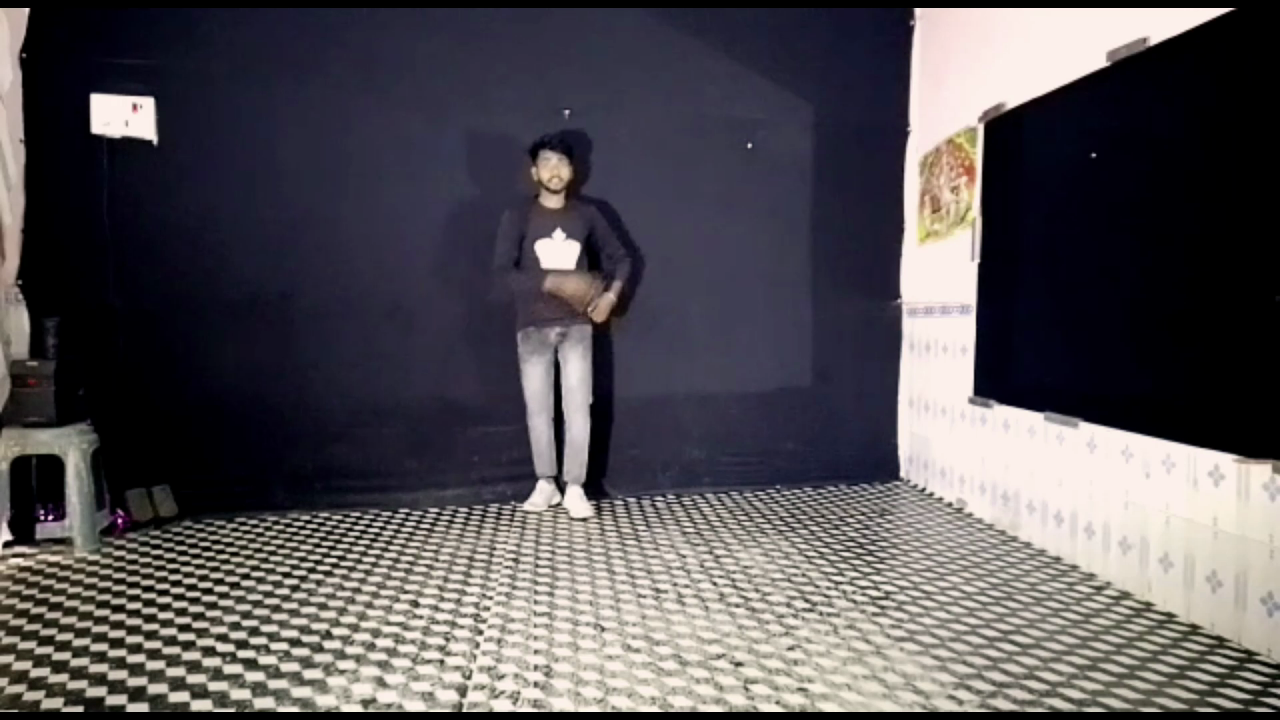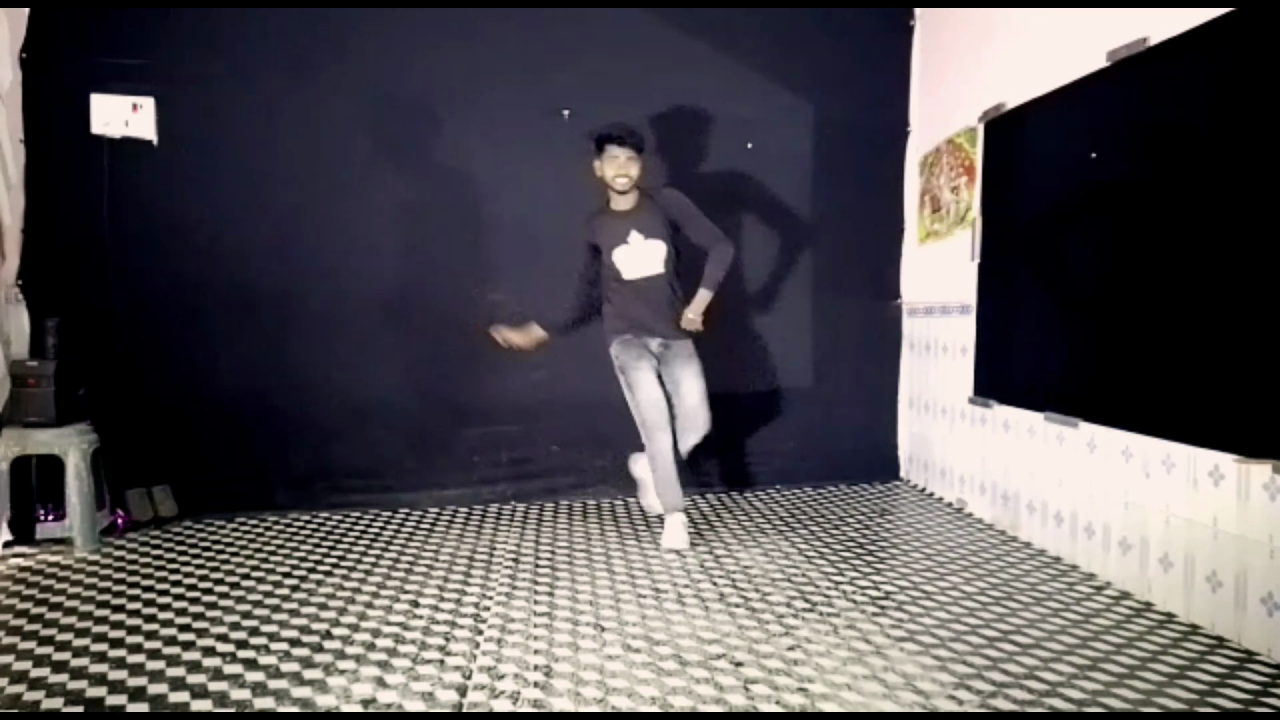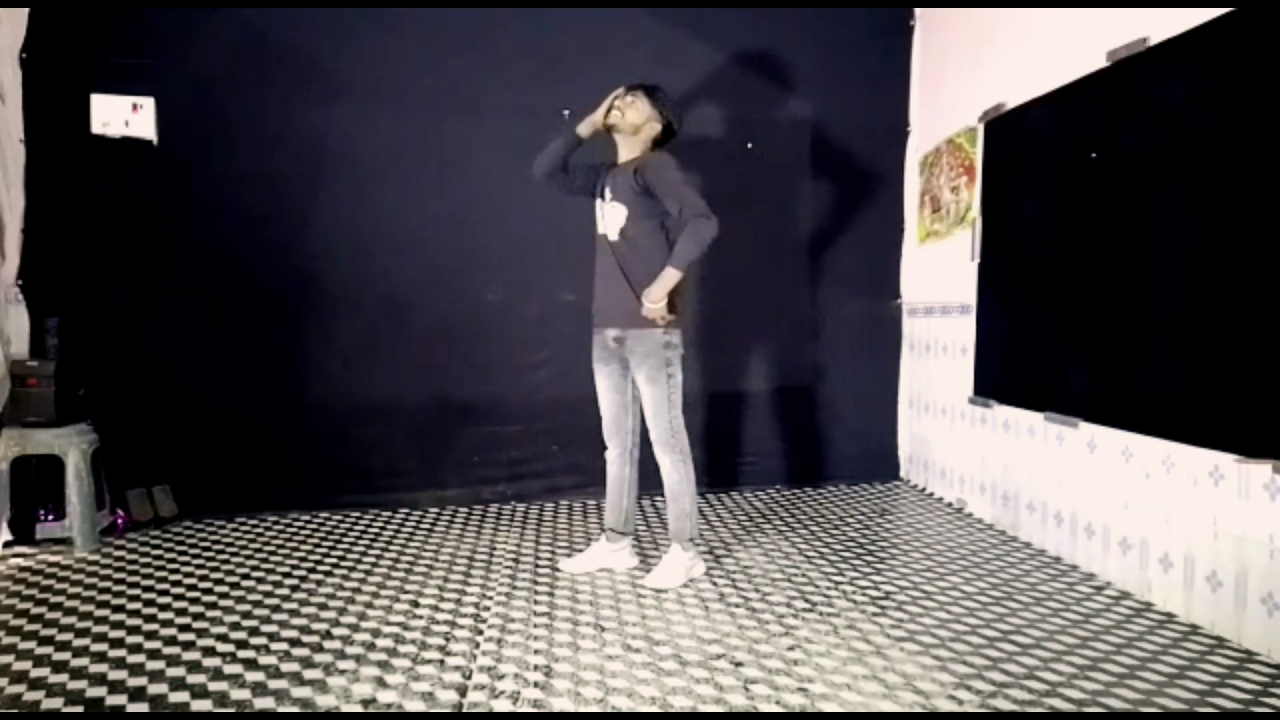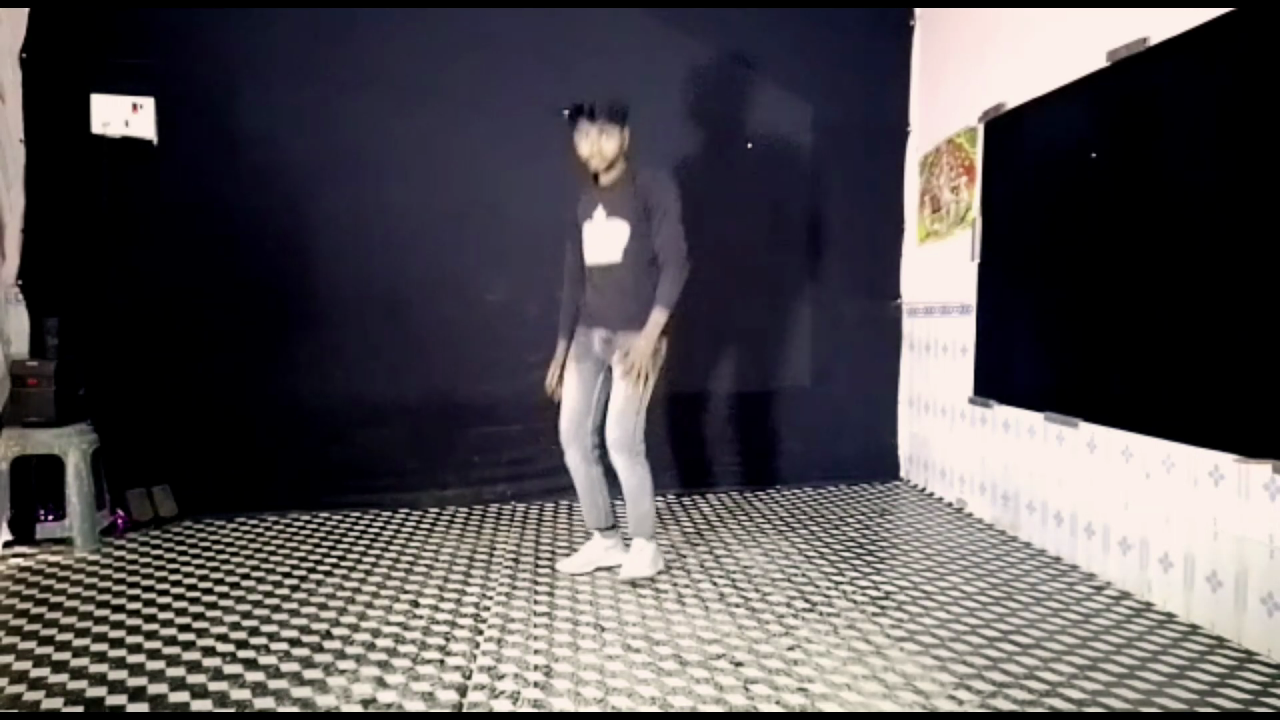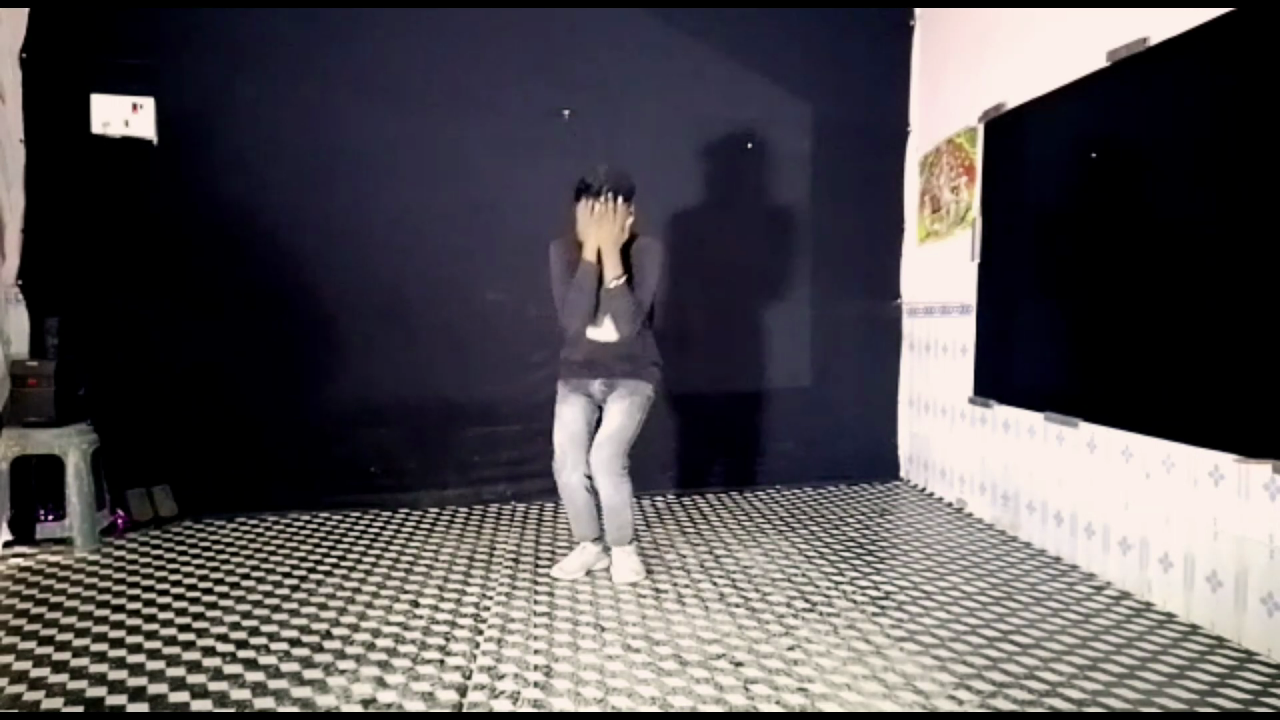
dt=1s
person 1, frame 1
left shoulder: (587, 215)
right shoulder: (517, 216)
left elbow: (619, 257)
right elbow: (505, 269)
left wrist: (611, 295)
right wrist: (556, 282)
left hip: (576, 325)
right hip: (533, 326)
left knee: (577, 406)
right knee: (538, 410)
left ankle: (575, 489)
right ankle: (546, 484)
person 1, frame 2
left shoulder: (667, 203)
right shoulder: (596, 228)
left elbow: (720, 246)
right elbow: (588, 299)
left wrist: (700, 302)
right wrist: (540, 332)
left hip: (675, 333)
right hip: (627, 338)
left knee: (697, 422)
right knee: (655, 424)
left ankle: (650, 466)
right ankle: (674, 515)
person 1, frame 3
left shoulder: (656, 167)
right shoulder: (605, 176)
left elbow: (702, 222)
right elbow: (545, 170)
left wrist: (662, 285)
right wrist: (588, 125)
left hip: (650, 330)
right hip: (608, 330)
left knee: (667, 440)
right knee: (617, 441)
left ankle: (684, 551)
right ankle: (616, 543)
person 1, frame 4
left shoulder: (652, 186)
right shoulder: (585, 203)
left elbow: (675, 262)
left wrist: (651, 334)
right wrist: (562, 351)
left hip: (635, 335)
right hip: (590, 336)
left knee: (621, 441)
right knee: (573, 437)
left ankle: (645, 543)
right ankle: (604, 539)
person 1, frame 5
left shoulder: (646, 251)
right shoulder: (564, 249)
left elbow: (628, 323)
right elbow: (574, 321)
left wrist: (611, 253)
right wrist: (589, 251)
left hip: (633, 378)
right hip: (576, 378)
left knee: (606, 460)
right knee: (567, 465)
left ankle: (623, 548)
right ankle: (590, 545)
